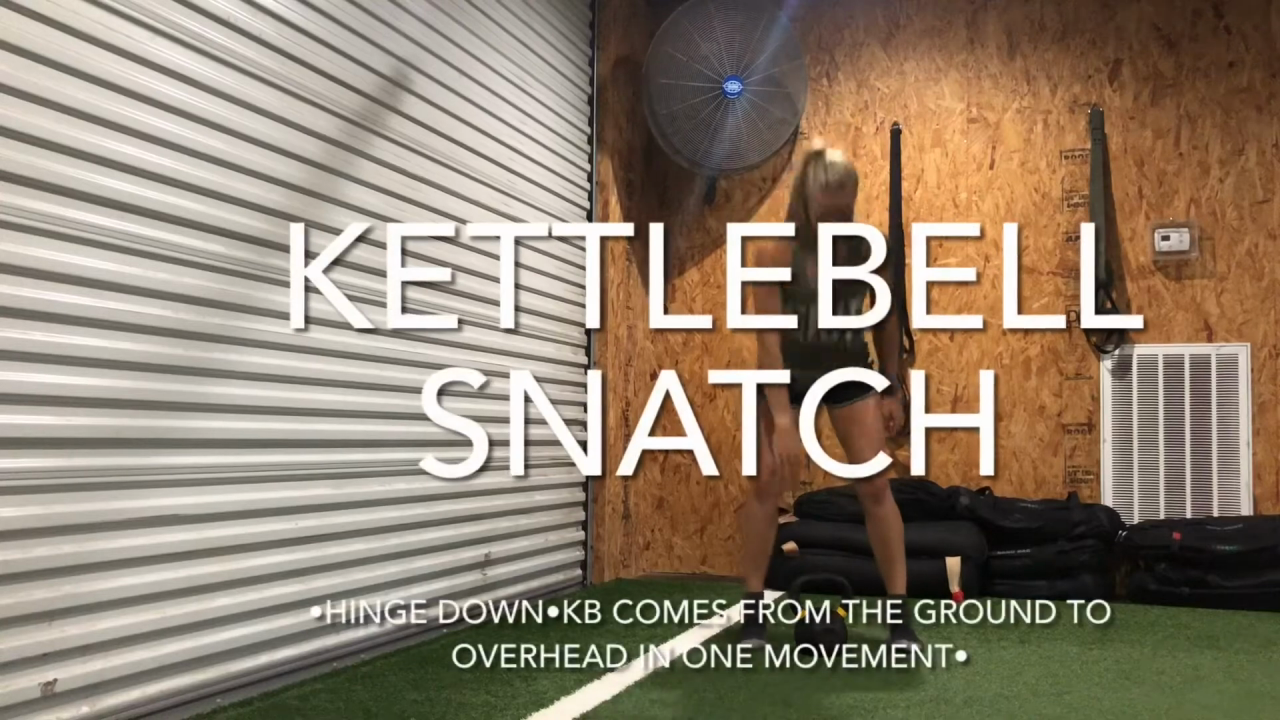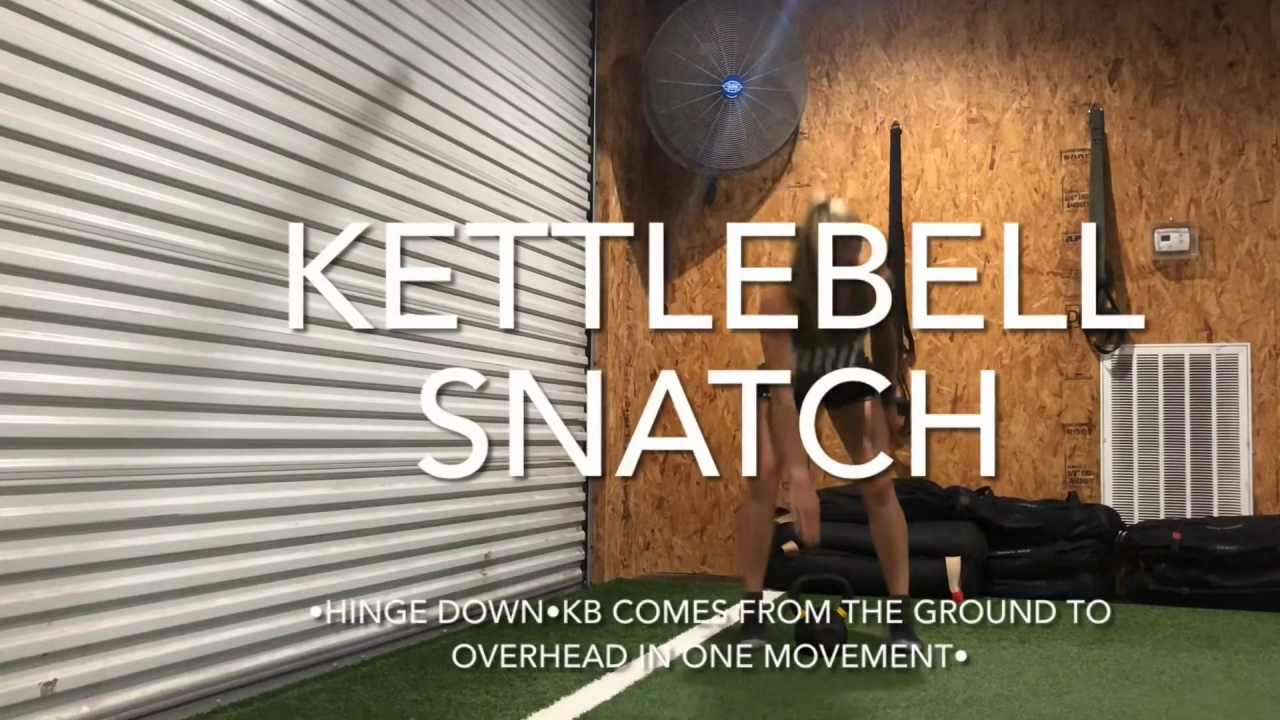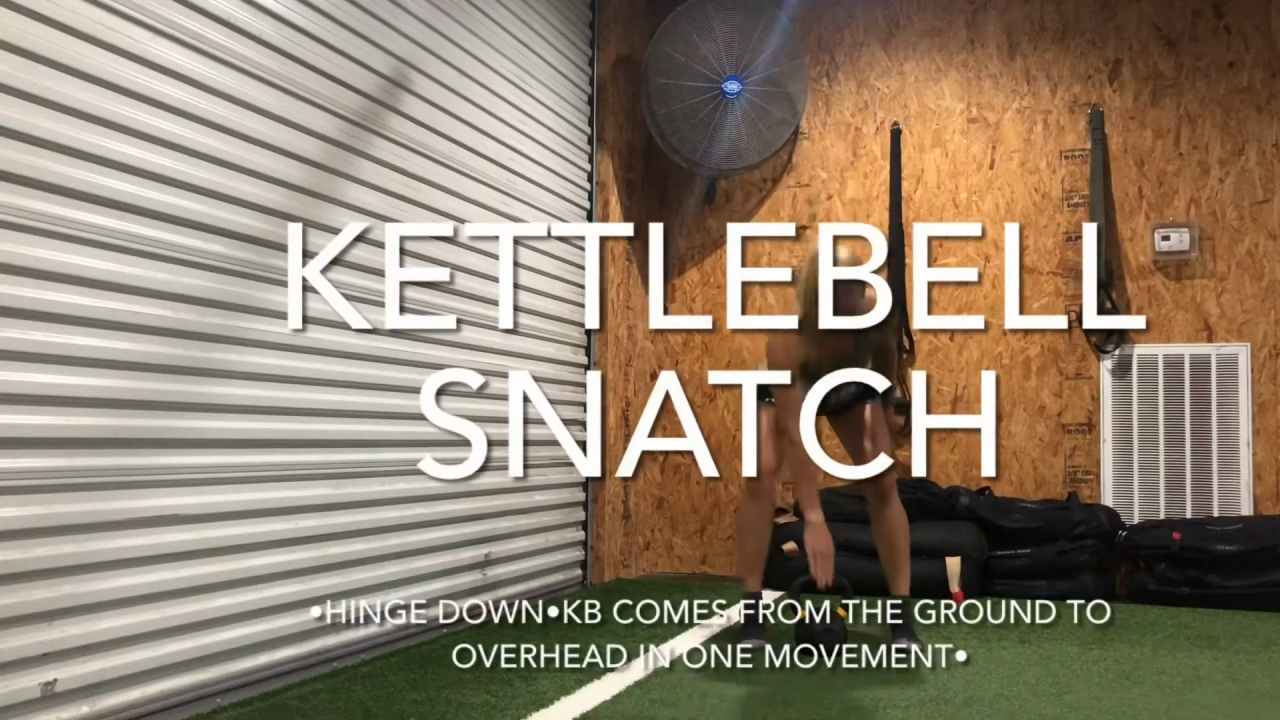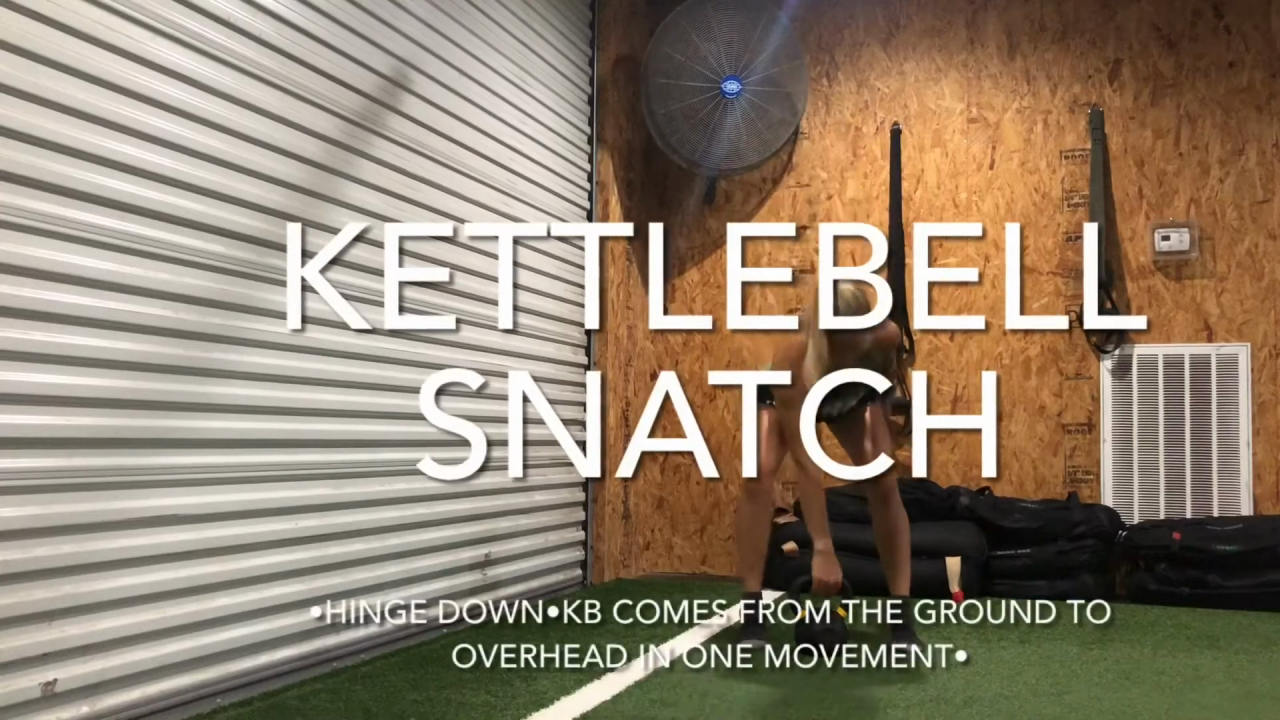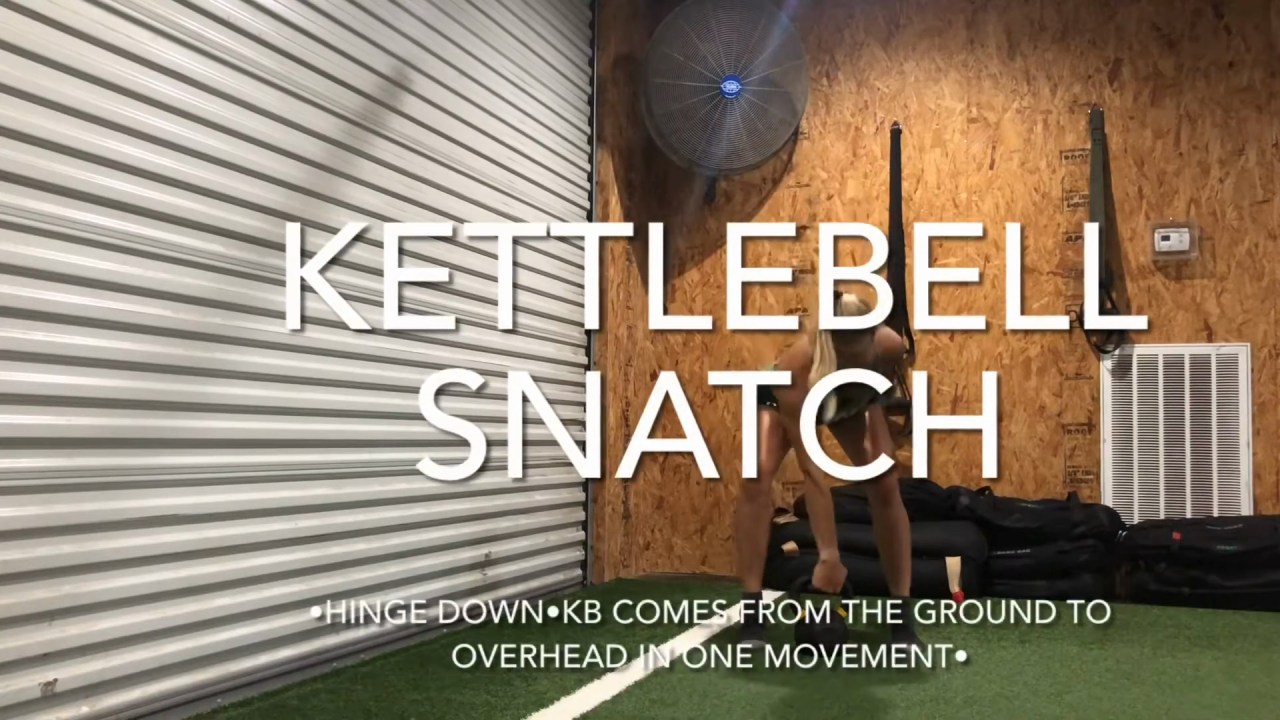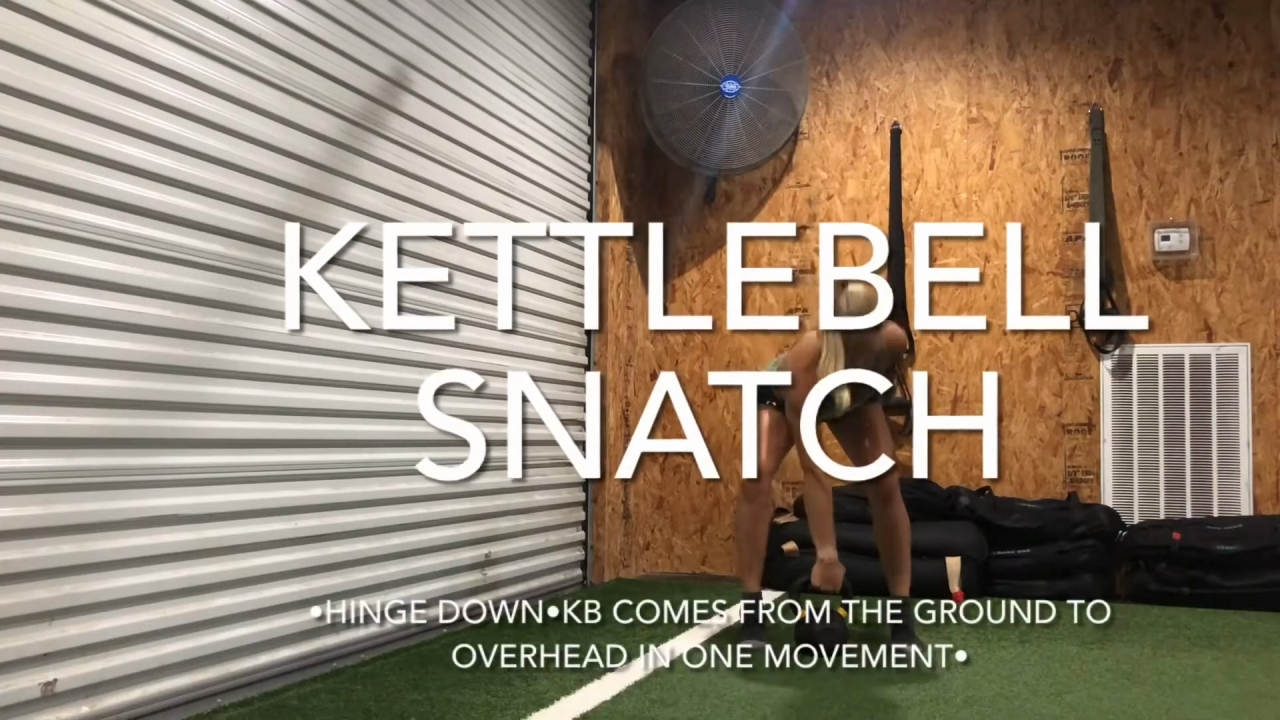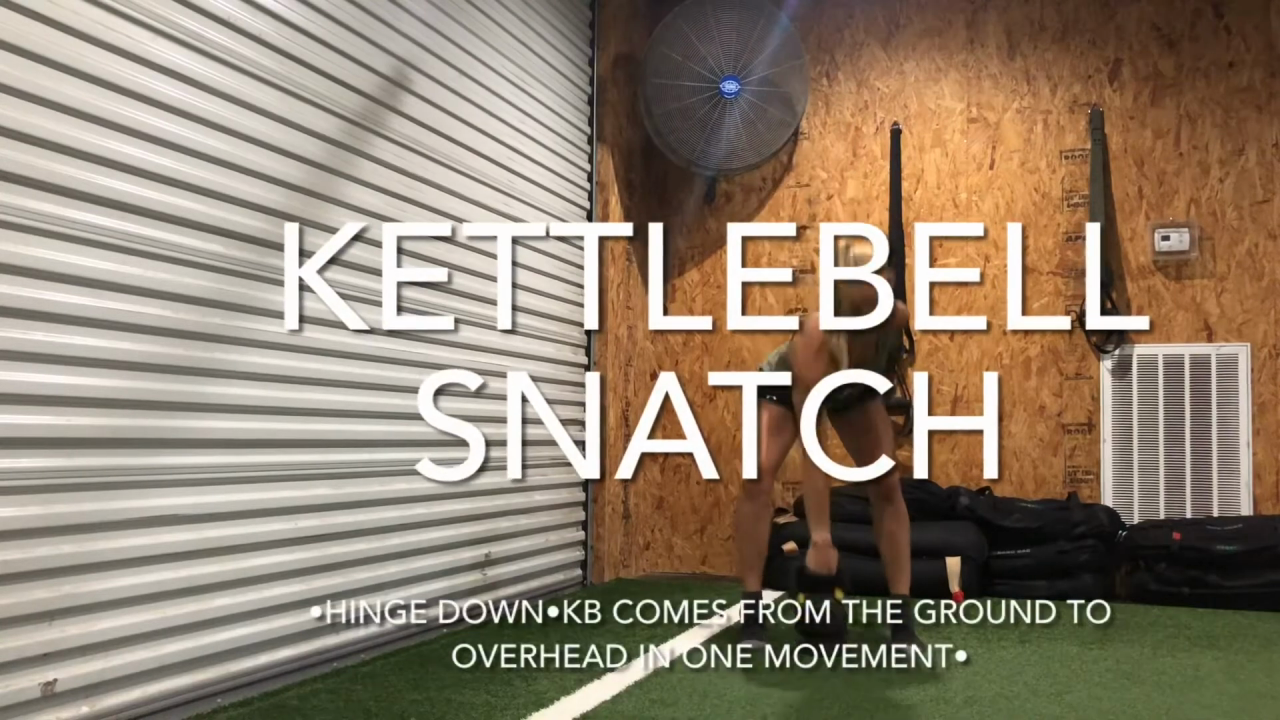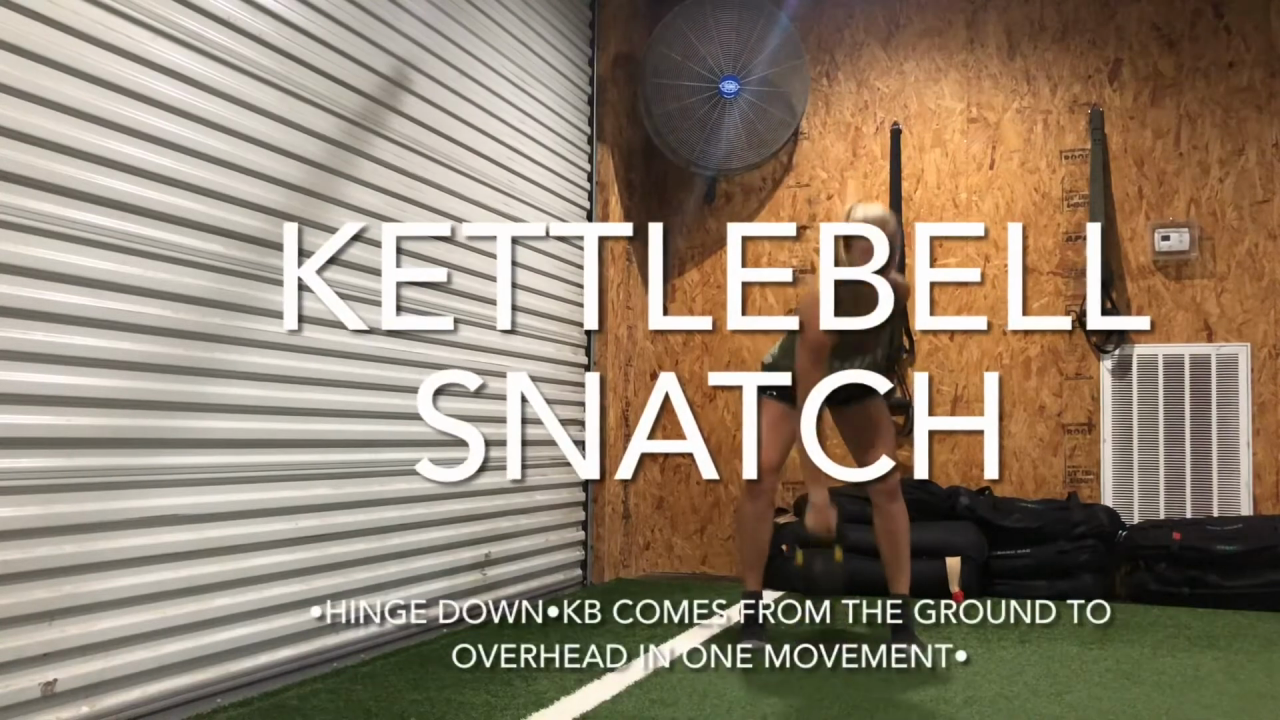
dt=0.1s
person 1, frame 1
left shoulder: (870, 244)
right shoulder: (776, 249)
left elbow: (885, 322)
right elbow: (768, 341)
left wrist: (891, 391)
right wrist: (780, 419)
left hip: (849, 374)
right hip: (786, 374)
left knee: (874, 484)
right knee: (766, 476)
left ankle: (901, 615)
right ankle: (753, 614)
person 1, frame 2
left shoulder: (875, 280)
right shoulder: (781, 294)
left elbow: (885, 345)
right elbow: (781, 381)
left wrist: (886, 403)
right wrist: (798, 475)
left hip: (848, 377)
right hip: (788, 383)
left knee: (879, 480)
right knee: (762, 473)
left ankle: (900, 614)
right ankle: (753, 612)
person 1, frame 3
left shoulder: (878, 312)
right shoulder: (788, 332)
left elbow: (885, 369)
right elbow: (795, 434)
left wrist: (883, 417)
right wrist: (813, 520)
left hip: (849, 391)
right hip: (783, 390)
left knee: (882, 479)
right knee: (762, 473)
left ankle: (901, 615)
right ankle: (752, 611)
person 1, frame 4
left shoulder: (884, 335)
right shoulder: (793, 358)
right elbow: (805, 462)
left wrist: (880, 426)
right wrist: (822, 548)
left hip: (851, 400)
right hip: (786, 399)
left knee: (883, 482)
right knee: (759, 473)
left ankle: (901, 614)
right ankle: (752, 610)
person 1, frame 5
left shoulder: (889, 346)
right shoulder: (799, 368)
right elbow: (812, 474)
left wrist: (879, 427)
right wrist: (828, 556)
left hip: (854, 402)
right hip: (780, 397)
left knee: (885, 483)
right knee: (756, 476)
left ankle: (901, 616)
right ankle: (752, 611)
person 1, frame 6
left shoulder: (893, 340)
right shoulder: (805, 363)
right elbow: (813, 471)
left wrist: (878, 427)
right wrist: (826, 554)
left hip: (856, 399)
right hip: (781, 395)
left knee: (885, 484)
right knee: (756, 476)
left ankle: (901, 615)
right ankle: (752, 611)
person 1, frame 7
left shoulder: (896, 317)
right shoulder: (816, 339)
left wrist: (879, 396)
right wrist: (820, 535)
left hip: (853, 387)
right hip: (787, 386)
left knee: (886, 481)
right knee: (758, 472)
left ankle: (901, 614)
right ankle: (752, 611)
person 1, frame 8
left shoulder: (899, 293)
right shoulder: (822, 301)
right elbow: (809, 408)
left wrist: (883, 377)
right wrist: (817, 495)
left hip: (854, 383)
right hip: (790, 380)
left knee: (886, 483)
right knee: (761, 472)
left ankle: (901, 613)
right ankle: (752, 610)
